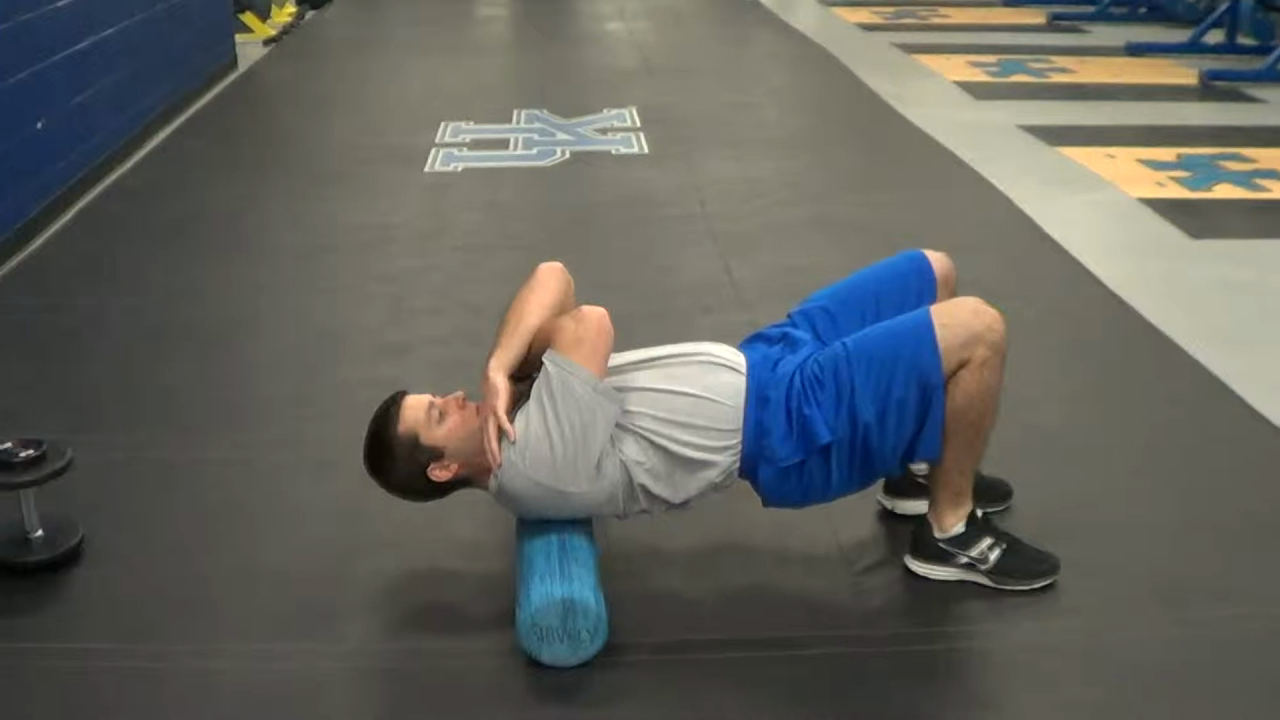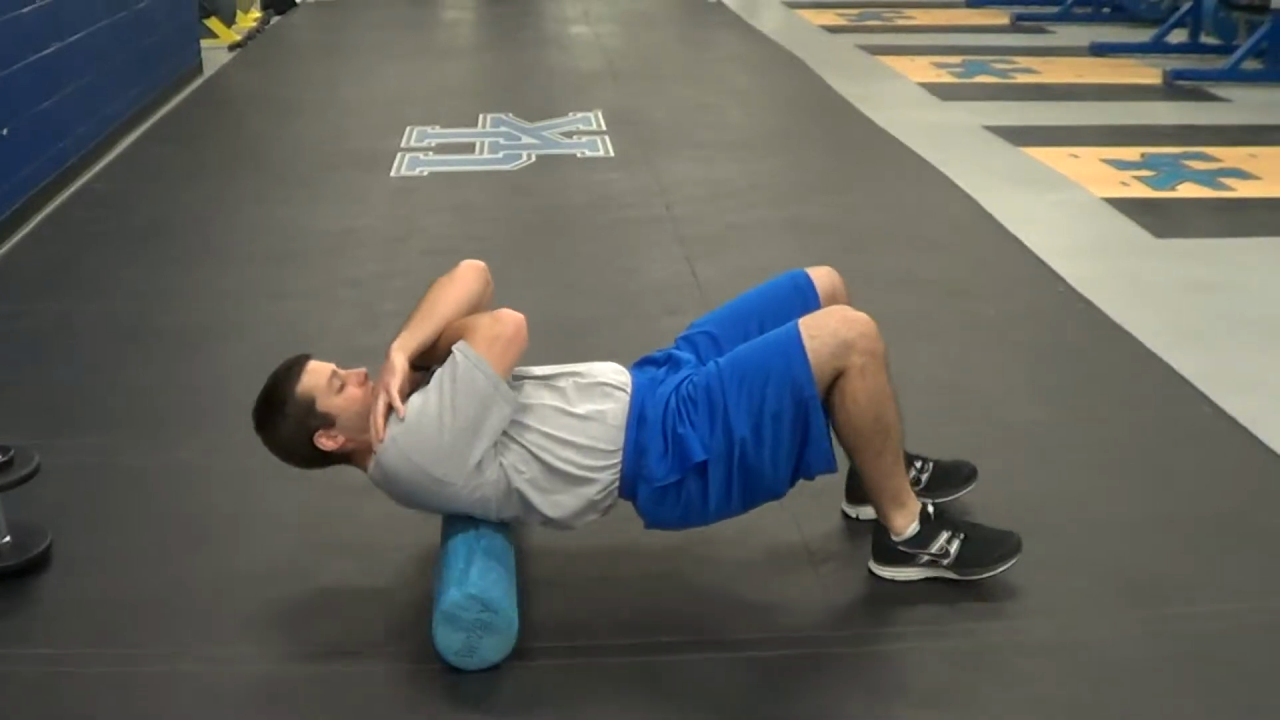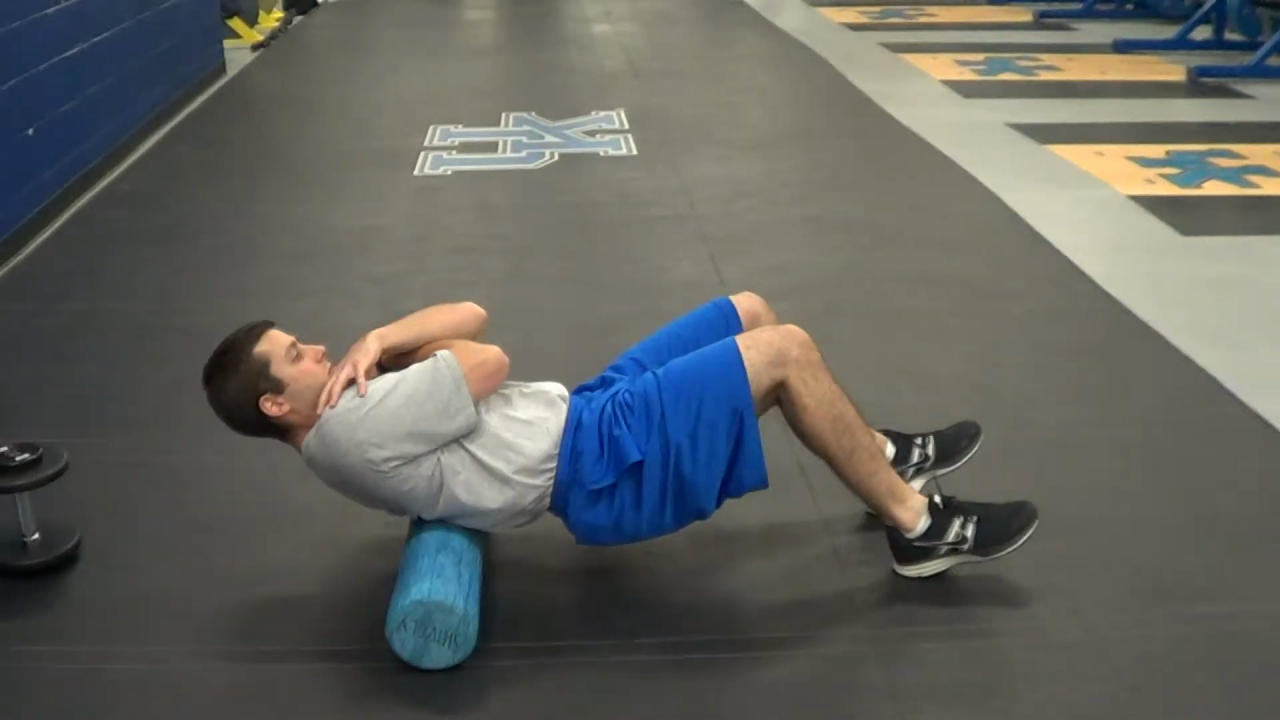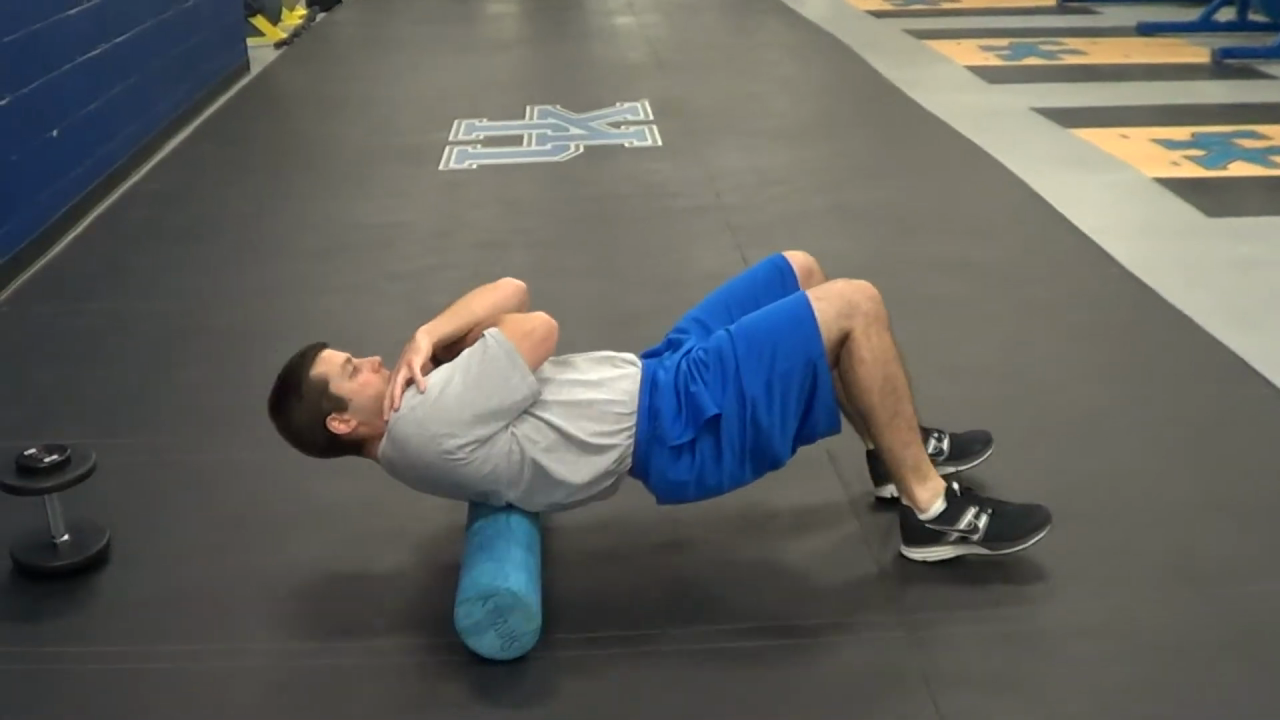
dt=0.5s
person 1, frame 1
left shoulder: (516, 418)
right shoulder: (539, 472)
left elbow: (552, 277)
right elbow: (591, 325)
left wrist: (501, 364)
right wrist: (513, 366)
left hip: (759, 364)
right hip: (780, 425)
left knee: (935, 273)
right knee: (978, 330)
left ankle: (920, 467)
right ankle: (949, 532)
person 1, frame 2
left shoulder: (407, 410)
right shoulder: (416, 453)
left elbow: (475, 274)
right elbow: (508, 331)
left wrist: (404, 346)
right wrist: (422, 348)
left hip: (645, 393)
right hip: (663, 453)
left knee: (822, 287)
right knee: (848, 336)
left ankle: (878, 472)
right ankle: (908, 532)
person 1, frame 3
left shoulder: (353, 406)
right shoulder: (354, 430)
left elbow: (471, 312)
right elbow: (489, 362)
left wrist: (381, 341)
right wrist: (392, 348)
left hip: (585, 413)
right hip: (603, 467)
left knee: (749, 313)
right knee: (787, 349)
left ankle: (879, 455)
right ankle: (915, 524)
person 1, frame 4
left shoulder: (416, 410)
right shoulder: (429, 431)
left elbow: (511, 289)
right elbow: (538, 330)
left wrist: (429, 335)
right wrist: (444, 343)
left hip: (656, 382)
right hip: (678, 426)
left knee: (802, 270)
right knee: (856, 302)
left ankle: (892, 449)
right ankle: (932, 511)
